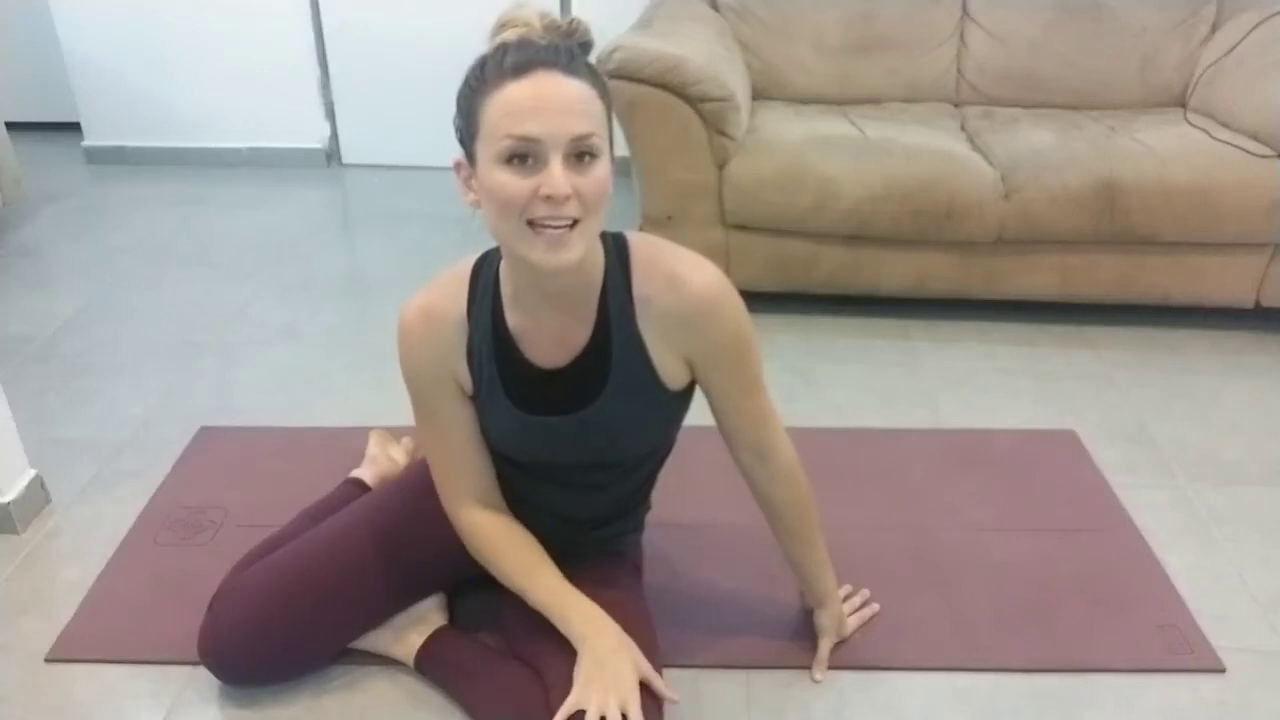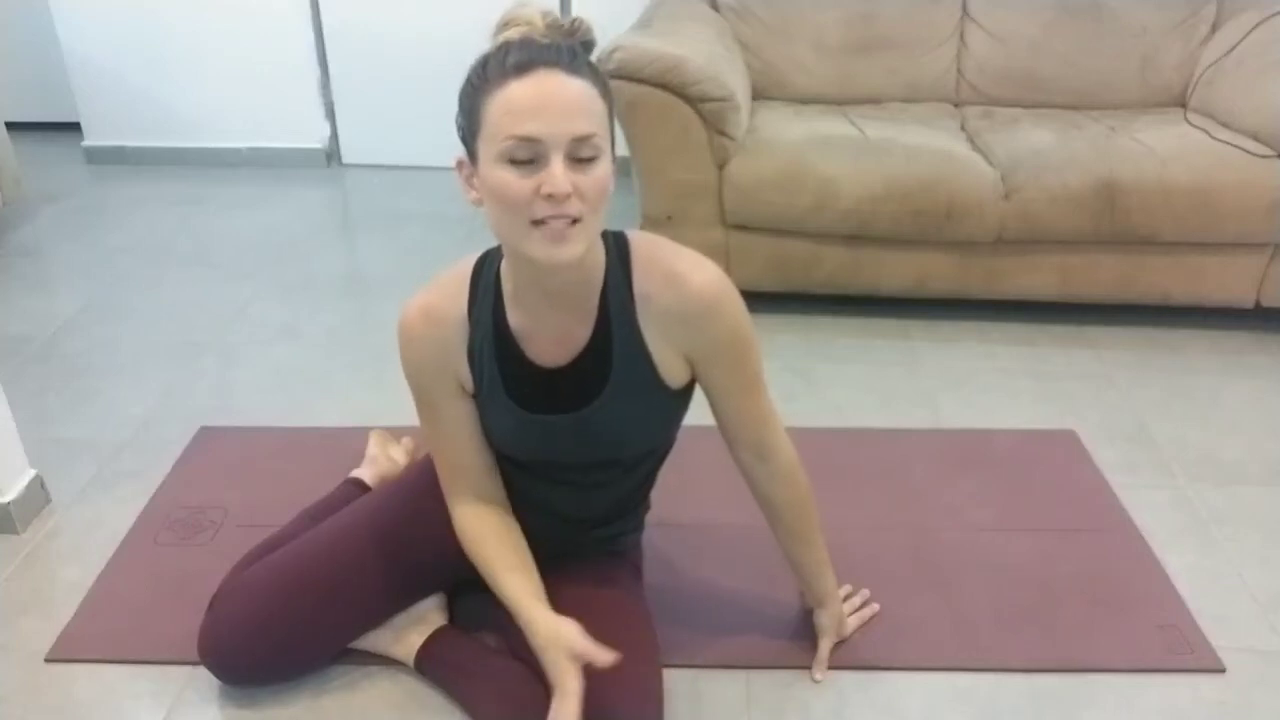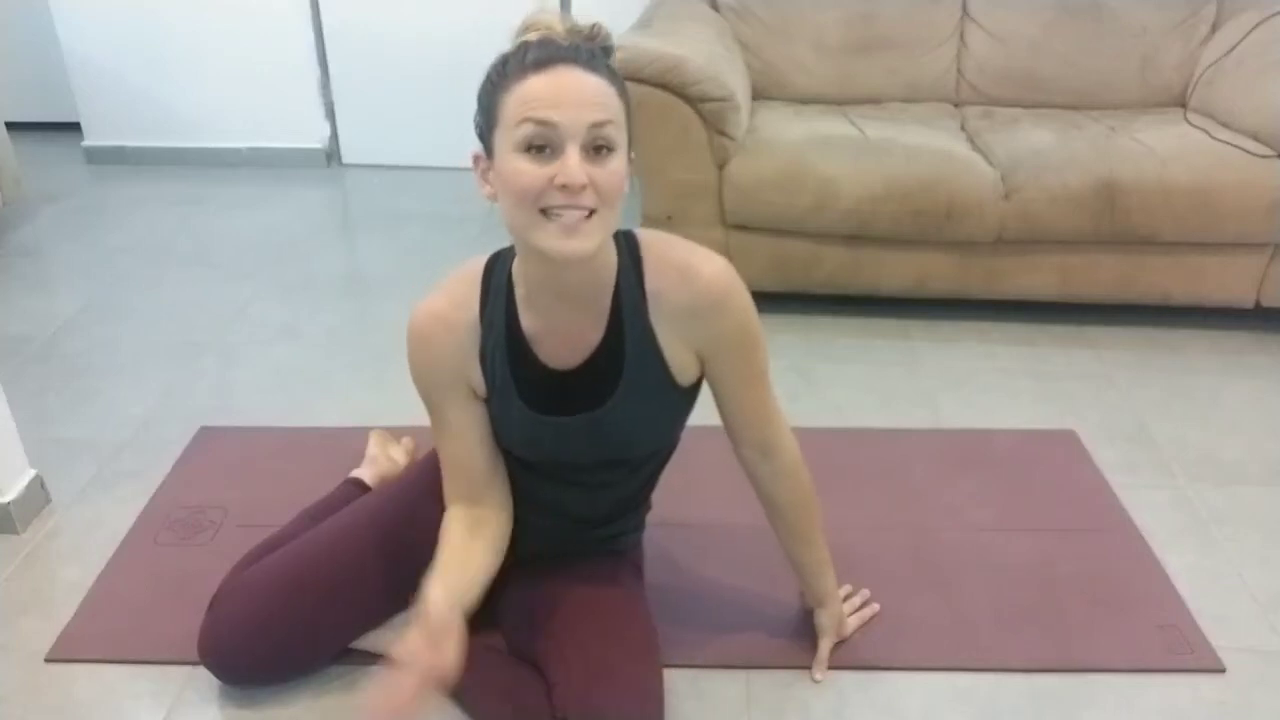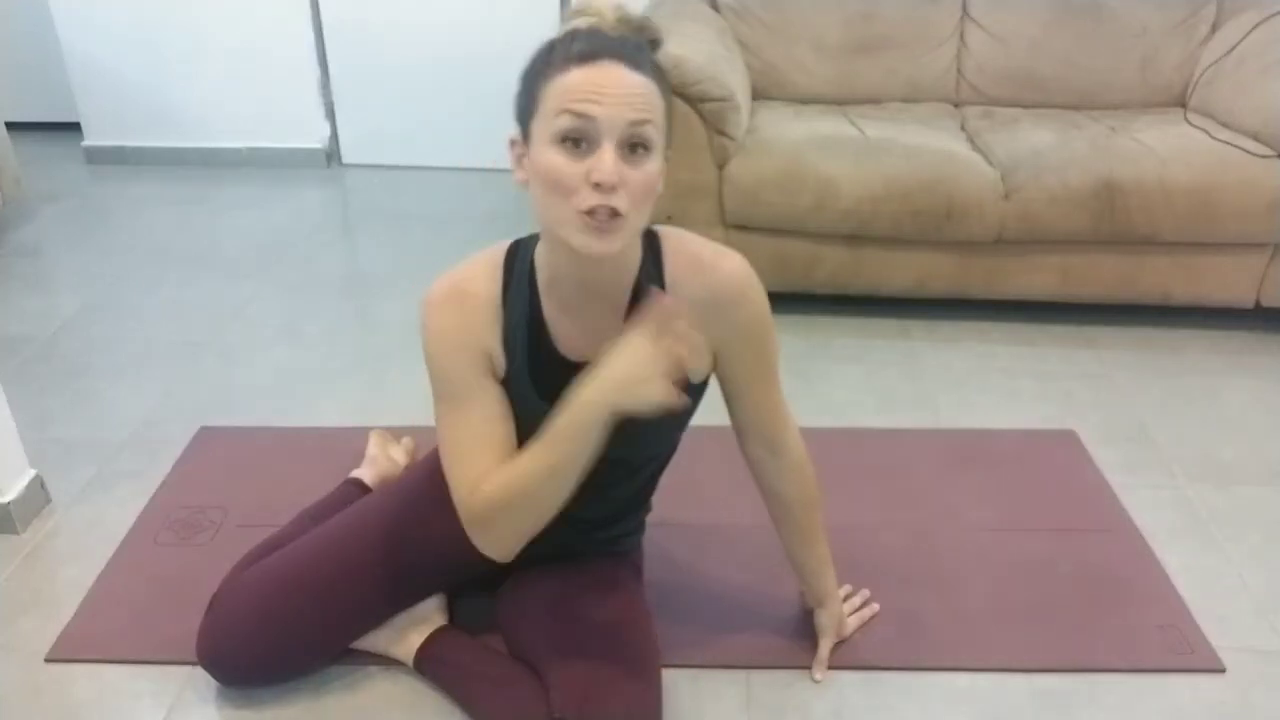
dt=0.3s
person 1, frame 1
left shoulder: (687, 296)
right shoulder: (436, 324)
left elbow: (764, 455)
right elbow: (475, 507)
left wrist: (821, 595)
right wrist: (589, 631)
left hip: (591, 554)
right hip: (481, 519)
right knee: (231, 639)
left ankle: (421, 638)
right ankle: (381, 478)
person 1, frame 2
left shoulder: (687, 294)
right shoulder: (437, 322)
left elbow: (764, 454)
right elbow: (476, 497)
left wrist: (820, 594)
right wrist: (539, 625)
left hip: (590, 553)
right hip: (484, 514)
right knee: (232, 639)
left ankle: (421, 637)
right ankle: (381, 476)
person 1, frame 3
left shoulder: (697, 289)
right shoulder: (447, 324)
left elbow: (768, 451)
right elbow: (478, 503)
left wrist: (820, 592)
right wrist: (444, 601)
left hip: (590, 553)
right hip: (489, 513)
right knee: (231, 640)
left ankle: (418, 633)
right ankle: (380, 477)
person 1, frame 4
left shoulder: (715, 286)
right shoulder: (464, 302)
left elbow: (774, 446)
right elbow: (492, 524)
left wrist: (820, 594)
right wrist: (598, 399)
left hip: (588, 555)
right hip: (465, 509)
right knee: (230, 643)
left ankle: (422, 639)
right ankle: (379, 479)
